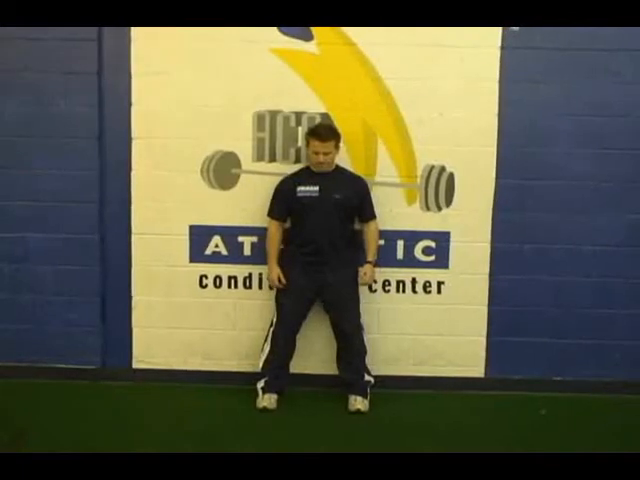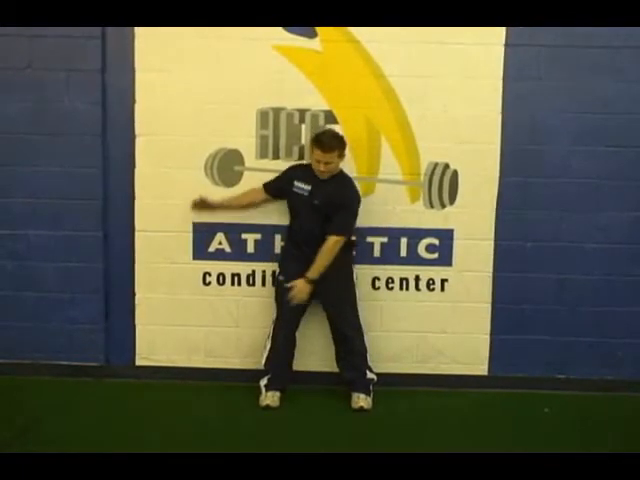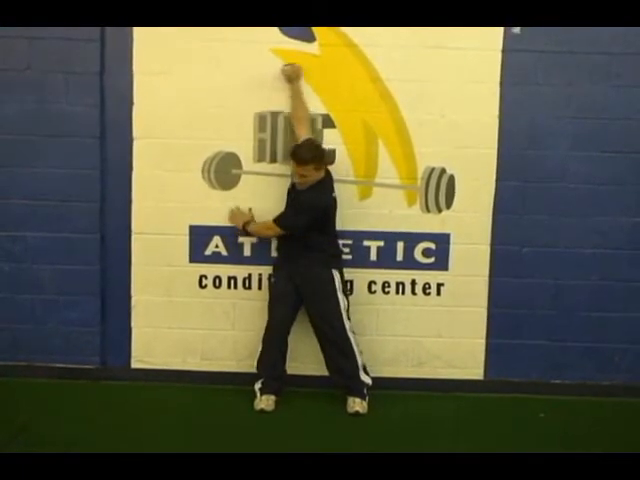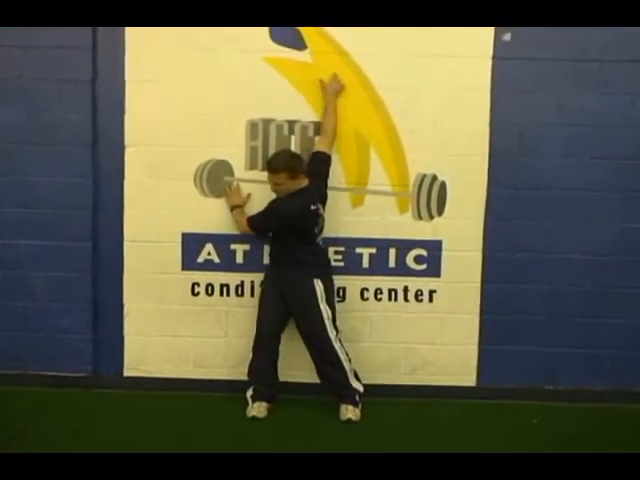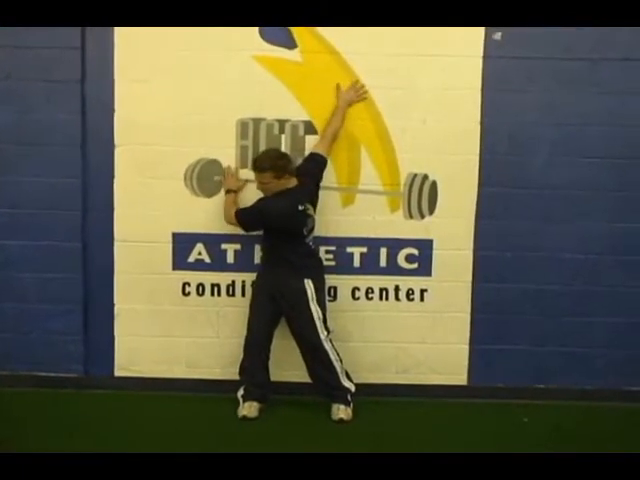
dt=1s
person 1, frame 1
left shoulder: (354, 184)
right shoulder: (290, 184)
left elbow: (369, 224)
right elbow: (276, 225)
left wrist: (369, 261)
right wrist: (273, 264)
left hip: (341, 272)
right hip: (297, 271)
left knee: (350, 331)
right knee: (283, 328)
left ankle: (358, 389)
right ankle: (270, 387)
person 1, frame 2
left shoulder: (347, 193)
right shoulder: (296, 174)
left elbow: (334, 242)
right elbow: (261, 194)
left wrist: (310, 280)
right wrist: (218, 204)
left hip: (334, 268)
right hip: (294, 262)
left knee: (347, 327)
right knee: (284, 325)
left ankle: (361, 386)
right ankle: (273, 385)
person 1, frame 3
left shoulder: (316, 199)
right shoulder: (308, 163)
left elbow: (273, 229)
right elbow: (302, 124)
left wrist: (245, 223)
right wrist: (294, 85)
left hip: (320, 270)
right hip: (288, 265)
left knee: (335, 330)
right knee: (276, 327)
left ankle: (357, 390)
right ankle: (268, 388)
person 1, frame 4
left shoulder: (285, 209)
right shoulder: (317, 177)
left elbow: (246, 226)
right elbow: (326, 138)
left wrist: (236, 205)
right wrist: (330, 98)
left hip: (309, 279)
right hip: (279, 276)
left knee: (323, 338)
right knee: (266, 335)
left ankle: (350, 396)
right ankle: (261, 395)
person 1, frame 5
left shoulder: (272, 208)
right shoulder: (308, 176)
left elbow: (232, 217)
right elbow: (327, 139)
left wrist: (231, 191)
right wrist: (342, 105)
left hip: (301, 279)
right hip: (270, 276)
left knee: (314, 339)
right knee: (257, 336)
left ankle: (342, 396)
right ankle: (252, 395)
